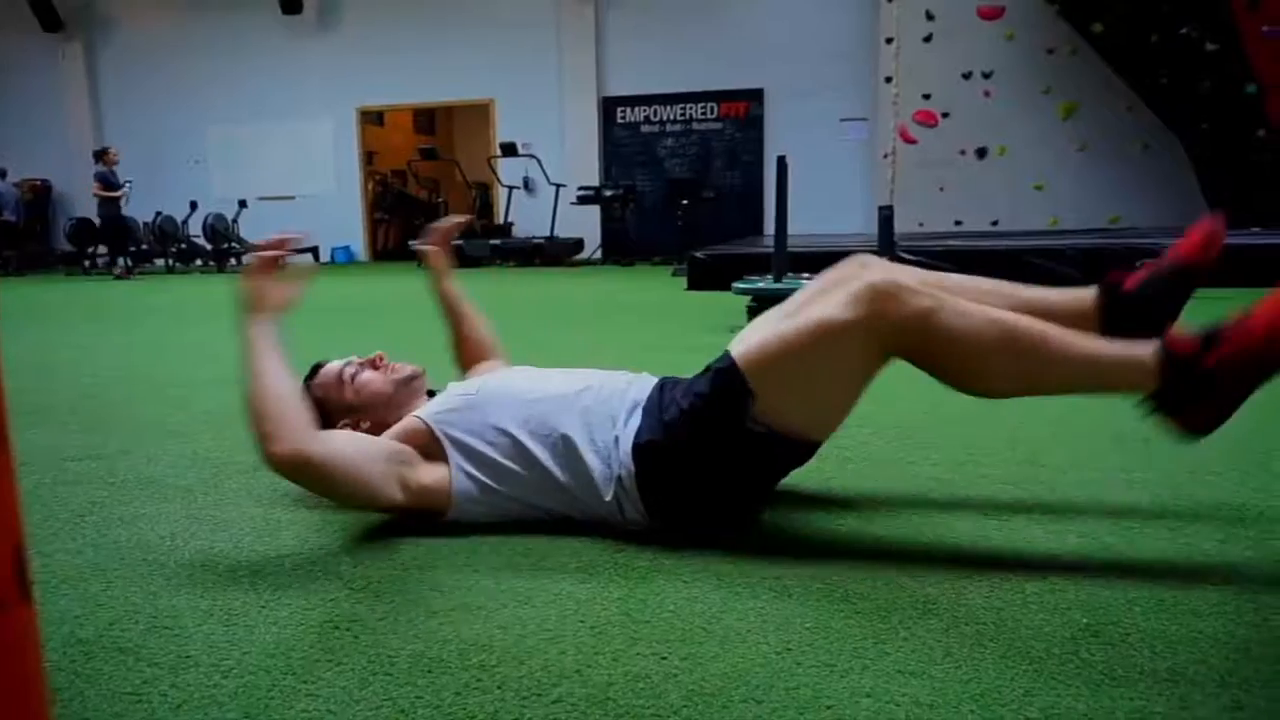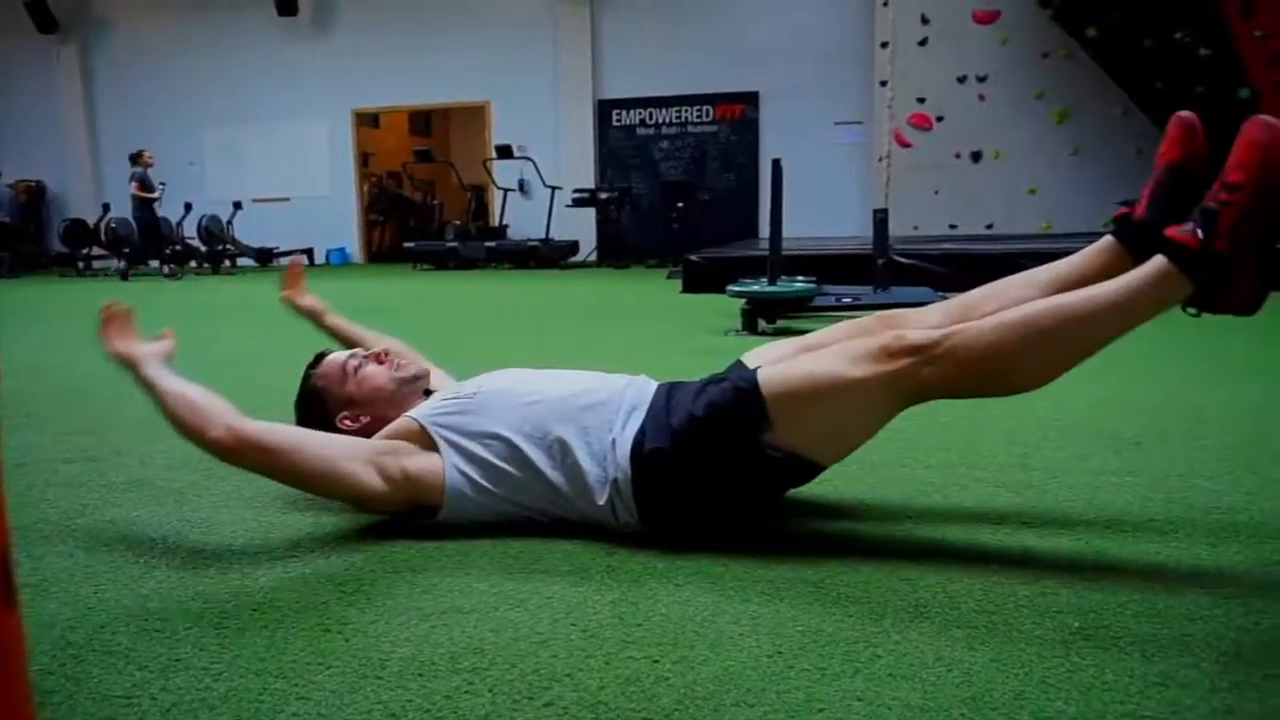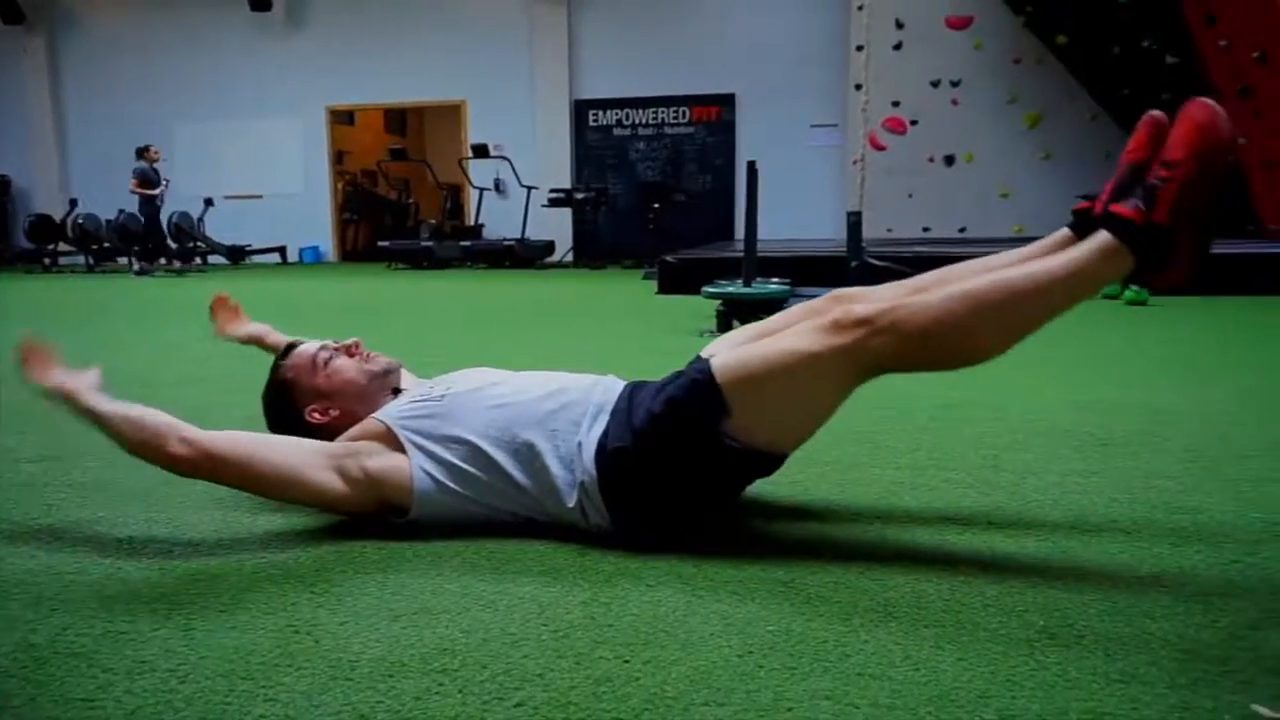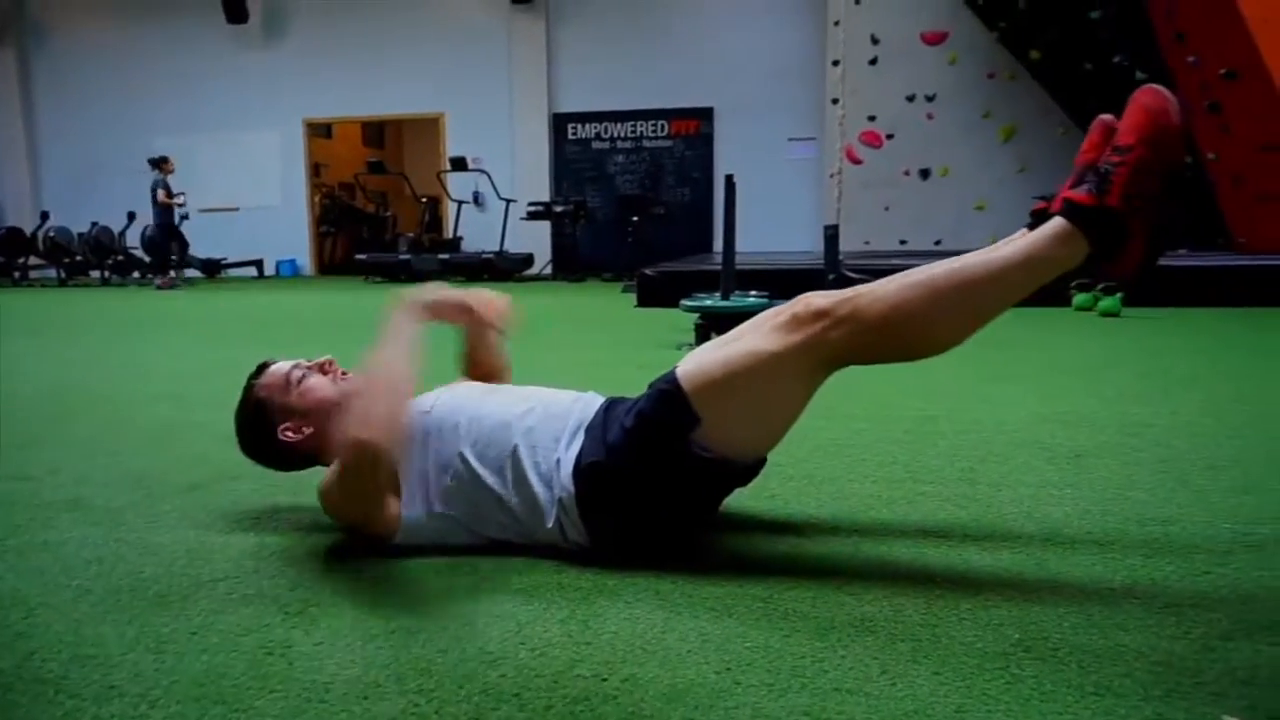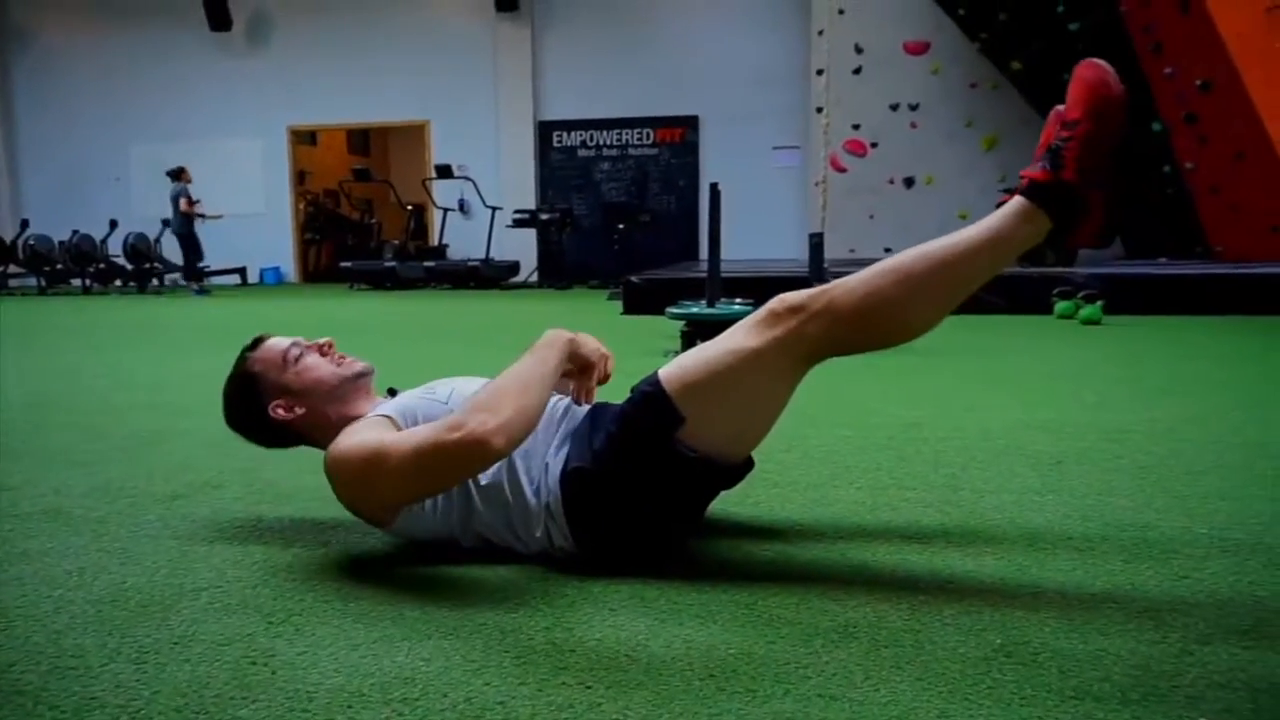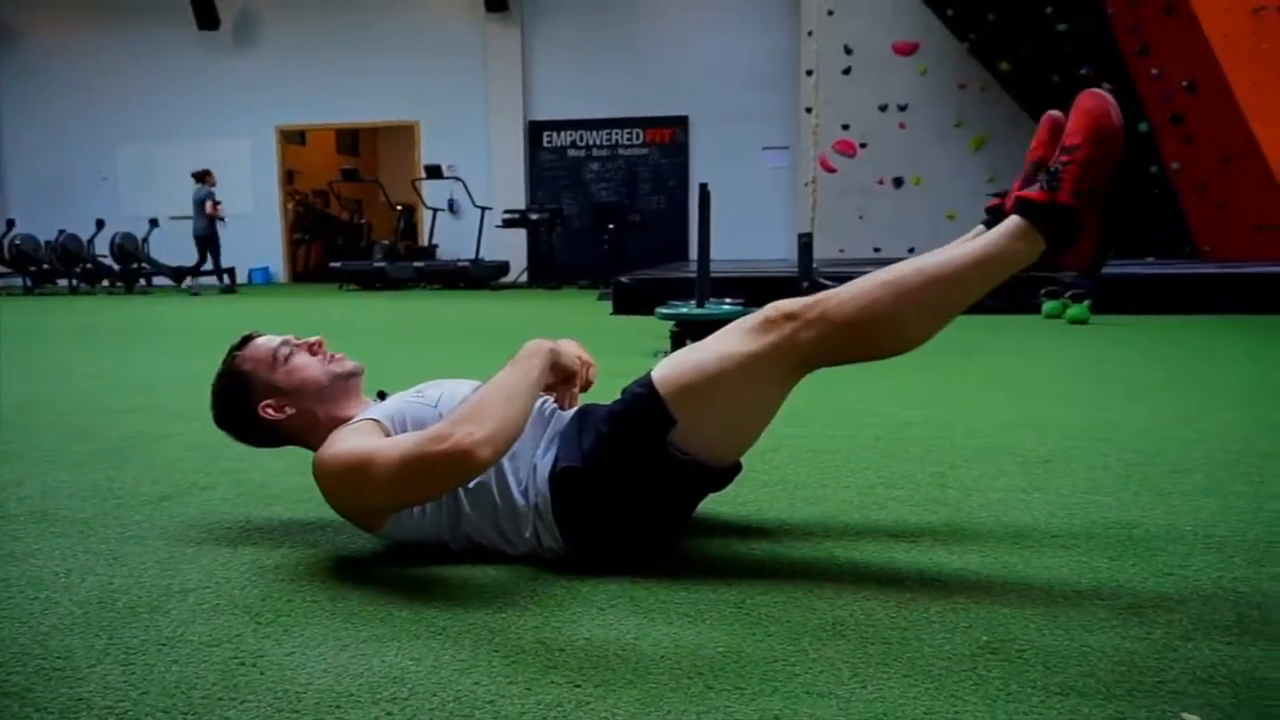
dt=0.4s
person 1, frame 1
left shoulder: (450, 412)
right shoulder: (405, 466)
left elbow: (483, 359)
right elbow: (291, 451)
left wrist: (445, 277)
right wrist: (264, 326)
left hip: (683, 421)
right hip: (676, 463)
left knee: (870, 280)
right knee: (883, 296)
left ankle: (1113, 311)
right ankle: (1174, 375)
person 1, frame 2
left shoulder: (446, 408)
right shoulder: (393, 466)
left elbow: (392, 360)
right elbow: (239, 434)
left wrist: (318, 308)
right wrist: (152, 368)
left hip: (684, 422)
right hip: (674, 465)
left knee: (903, 328)
right knee: (914, 358)
left ankle: (1135, 247)
person 1, frame 3
left shoulder: (410, 411)
right shoulder: (356, 459)
left elbow: (340, 362)
right elbow: (180, 442)
left wrist: (253, 331)
right wrist: (81, 390)
left hip: (639, 430)
right hip: (639, 463)
left knee: (855, 306)
right knee: (859, 328)
left ankle: (1100, 233)
right ankle: (1124, 241)
person 1, frame 4
left shoulder: (404, 435)
right shoulder: (353, 487)
left elbow: (490, 378)
right elbow: (371, 441)
left wrist: (477, 321)
right wrist: (410, 313)
left hip: (625, 449)
right hip: (619, 483)
left knee: (820, 317)
right knee: (822, 322)
left ankle: (1067, 226)
right ankle: (1088, 231)
person 1, frame 5
left shoulder: (395, 417)
right shoulder: (356, 458)
right elbow: (481, 439)
left wrist: (563, 365)
right wrist: (554, 344)
left hip: (614, 457)
right hip: (608, 486)
left knee: (803, 318)
right knee: (798, 319)
left ankle: (1030, 210)
right ankle: (1043, 206)
person 1, frame 6
left shoulder: (385, 419)
right shoulder: (346, 460)
right elbow: (469, 449)
left wrist: (552, 369)
right wrist: (534, 354)
left hip: (601, 455)
right hip: (595, 486)
left knee: (792, 319)
right knee: (796, 325)
left ankle: (1014, 225)
right ankle: (1039, 226)
